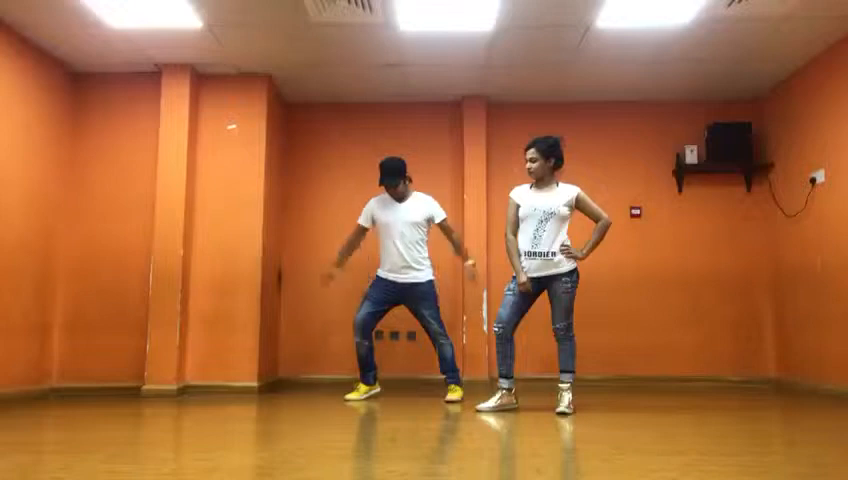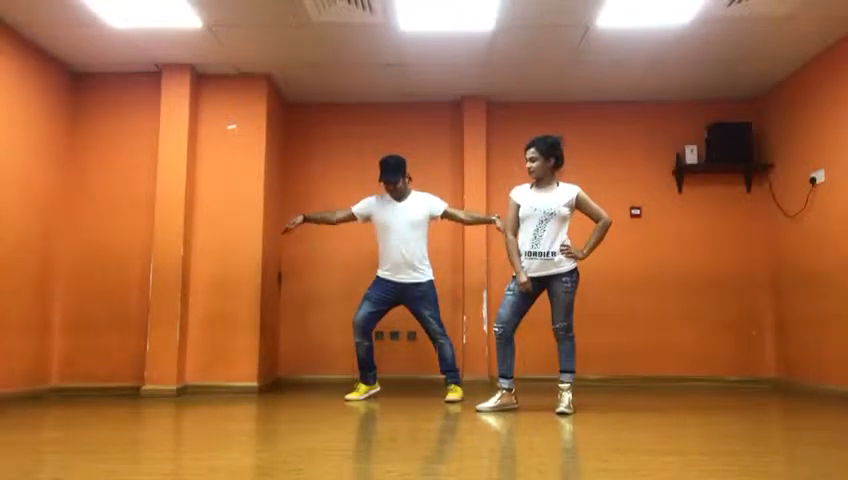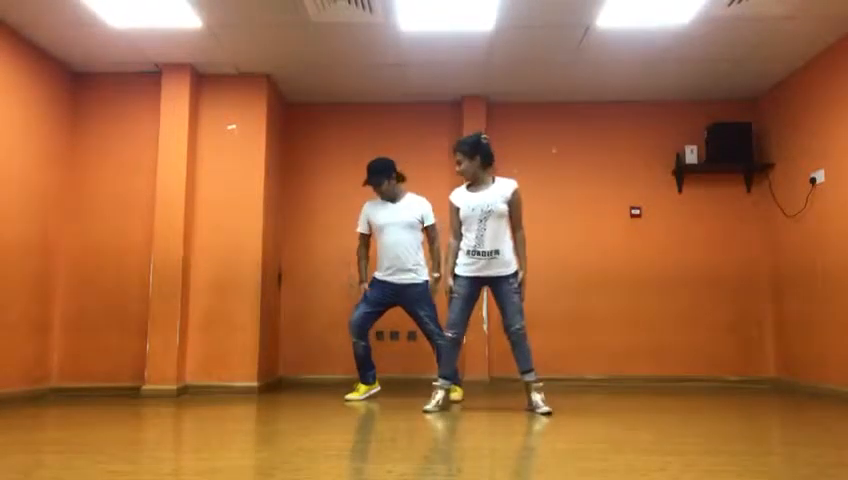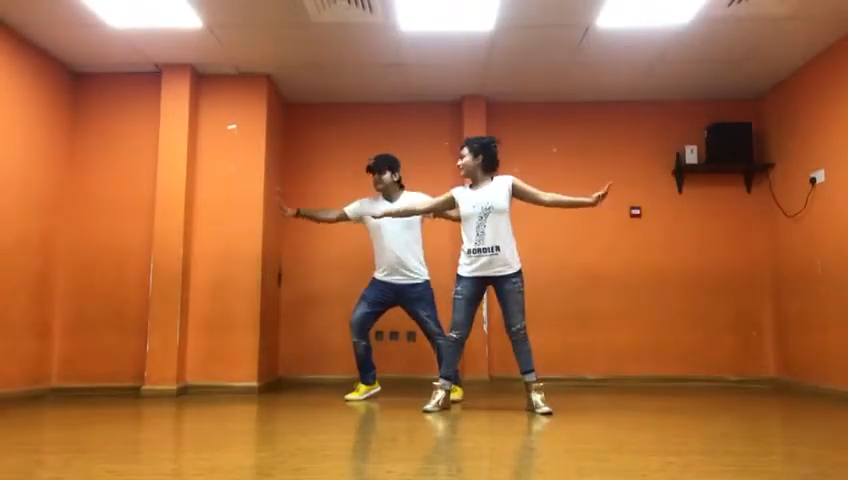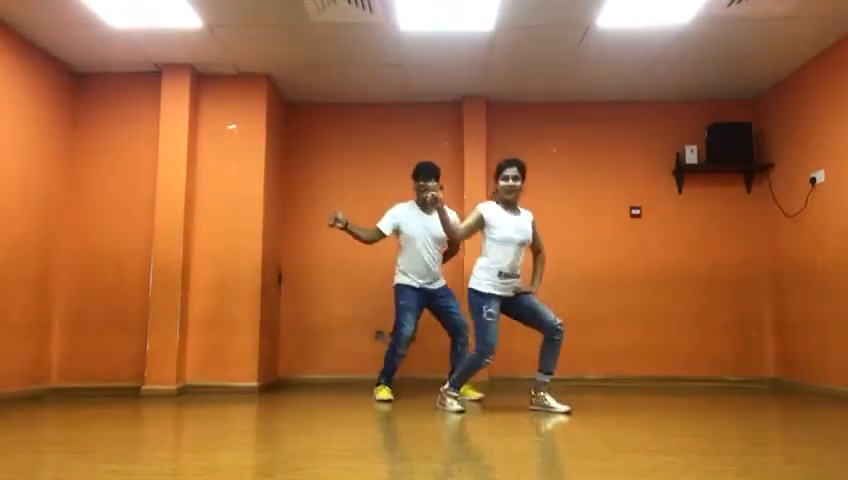
dt=1s
person 1, frame 1
left shoulder: (570, 193)
right shoulder: (518, 193)
left elbow: (604, 220)
right elbow: (510, 235)
left wrist: (584, 252)
right wrist: (520, 273)
left hip: (561, 272)
right hip: (527, 274)
left knee: (563, 331)
right knee: (502, 327)
left ankle: (566, 393)
right ankle: (506, 393)
person 1, frame 2
left shoulder: (571, 192)
right shoulder: (518, 193)
left elbow: (604, 220)
right elbow: (510, 235)
left wrist: (584, 252)
right wrist: (519, 273)
left hip: (561, 272)
right hip: (527, 273)
left knee: (563, 331)
right knee: (502, 327)
left ankle: (566, 393)
right ankle: (506, 393)
person 1, frame 3
left shoulder: (508, 188)
right shoulder: (457, 196)
left elbow: (518, 231)
right elbow: (455, 238)
left wrist: (523, 269)
right wrist: (448, 275)
left hip: (504, 271)
right hip: (467, 273)
left knee: (516, 330)
right knee: (453, 332)
left ankle: (534, 391)
right ankle: (441, 391)
person 1, frame 4
left shoulder: (506, 184)
right shoulder: (458, 194)
left elbow: (545, 198)
right elbow: (423, 207)
left wrist: (589, 201)
right wrist: (384, 213)
left hip: (506, 270)
right hip: (469, 272)
left knee: (517, 330)
right knee: (457, 332)
left ankle: (534, 392)
right ankle: (442, 391)
person 1, frame 5
left shoulder: (527, 217)
right shoulder: (486, 211)
left elbow: (539, 252)
right elbow: (456, 236)
left wrist: (534, 285)
right wrist: (440, 209)
left hip: (513, 291)
right hip: (485, 290)
left knee: (554, 328)
right knee: (486, 350)
left ankle: (540, 394)
right ankle: (449, 391)
person 2, frame 1
left shoulder: (426, 203)
right shoulder: (375, 205)
left elbow: (449, 232)
right elbow: (357, 236)
left wrist: (466, 259)
right wrist: (338, 264)
left hip: (420, 282)
right hip: (386, 280)
left knee: (437, 332)
right knee: (361, 324)
left ankle: (454, 384)
right ankle: (368, 383)
person 2, frame 2
left shoulder: (426, 201)
right shoulder: (373, 204)
left elbow: (461, 216)
right elbow: (337, 217)
left wrist: (491, 219)
right wrist: (305, 217)
left hip: (420, 282)
right hip: (386, 280)
left knee: (437, 333)
right knee: (360, 324)
left ankle: (454, 384)
right ankle: (368, 382)
person 2, frame 3
left shoulder: (420, 204)
right shoulder: (370, 208)
left elbow: (434, 241)
right elbow: (363, 246)
left wrist: (436, 274)
right wrist: (362, 280)
left hip: (416, 283)
right hip: (382, 282)
left knee: (434, 333)
right knee: (357, 325)
left ankle: (453, 384)
right ankle: (368, 382)
person 2, frame 4
left shoulder: (417, 200)
right shoulder: (366, 205)
left elbow: (451, 213)
right elbow: (331, 216)
right wrist: (298, 212)
left hip: (416, 283)
right hip: (382, 282)
left knee: (435, 333)
right knee: (357, 324)
left ankle: (453, 384)
right ankle: (368, 382)
person 2, frame 5
left shoulder: (449, 216)
right shoulder: (400, 212)
left elbow: (453, 248)
right elbow: (370, 237)
left wrist: (434, 264)
right wrist: (345, 226)
left hip: (437, 286)
right hip: (408, 285)
left knee: (460, 328)
right knee: (404, 334)
left ankle: (458, 385)
right ankle: (383, 384)
